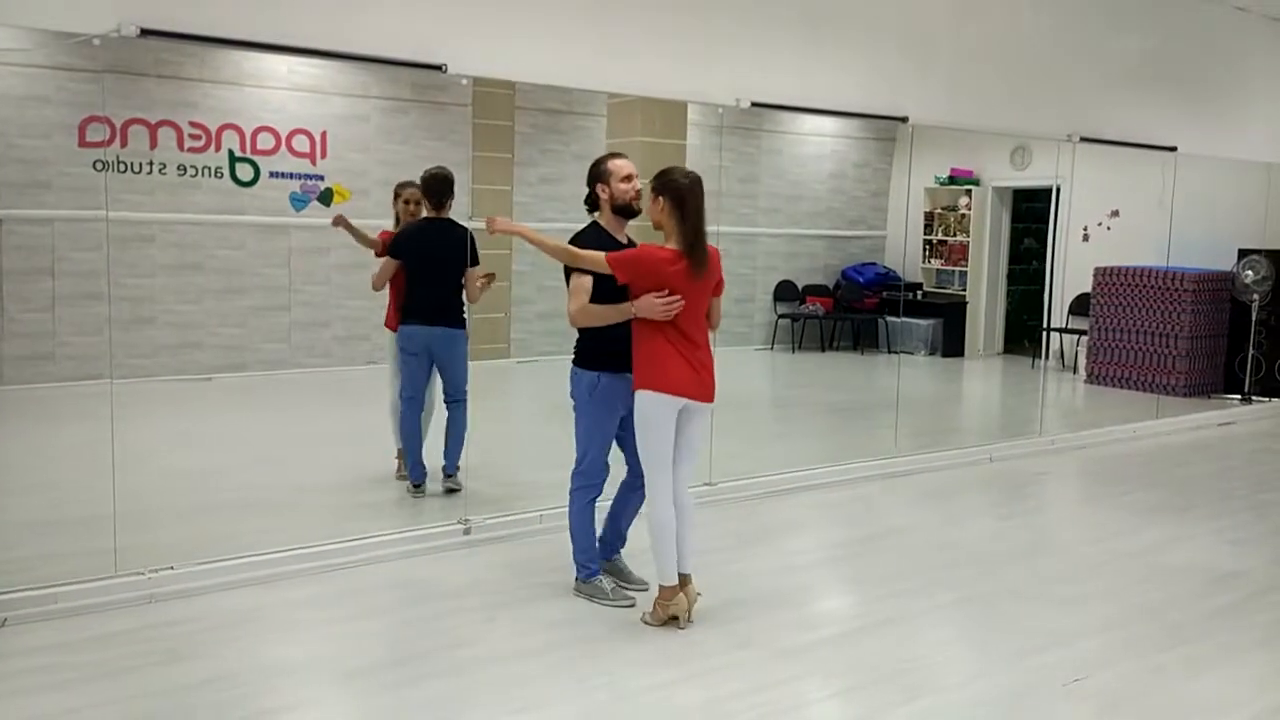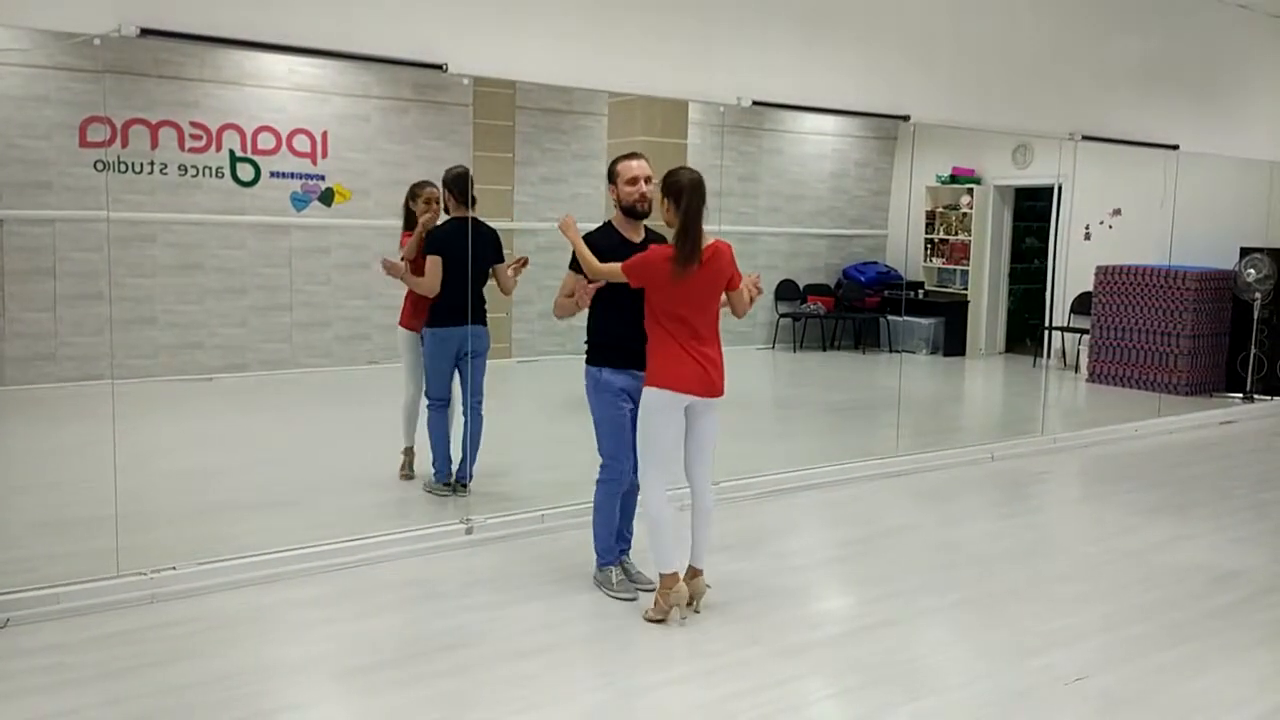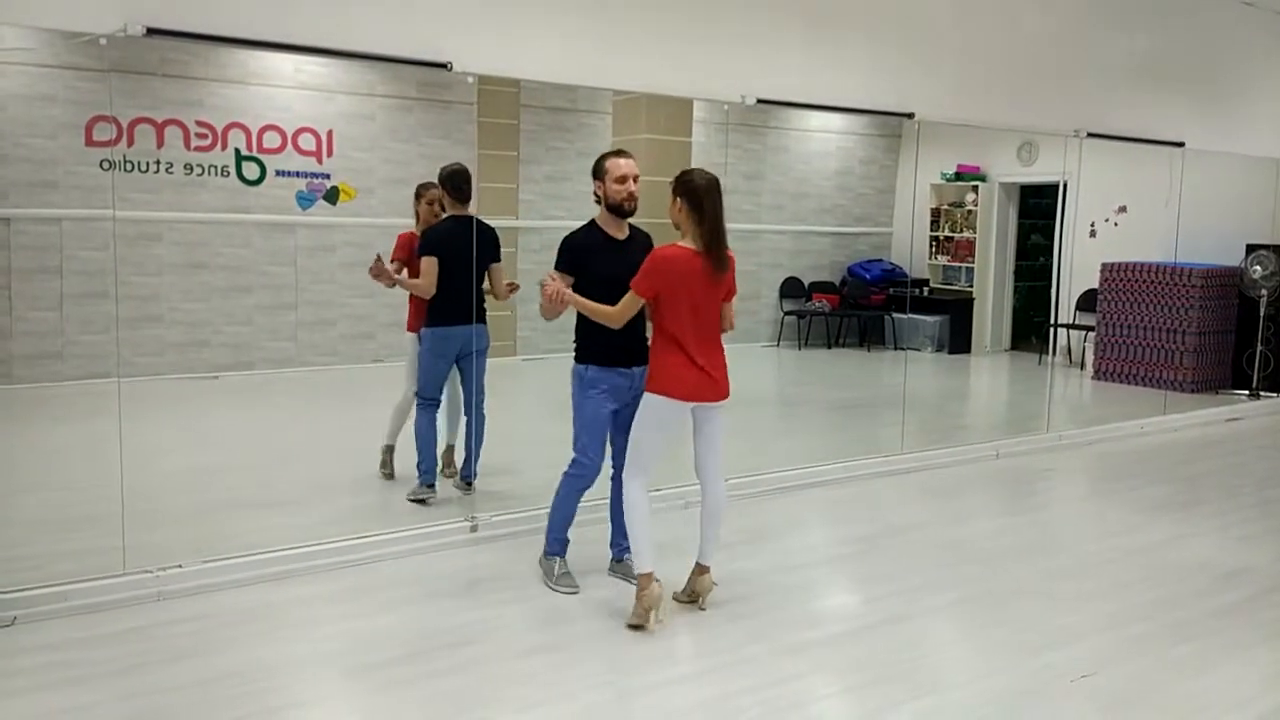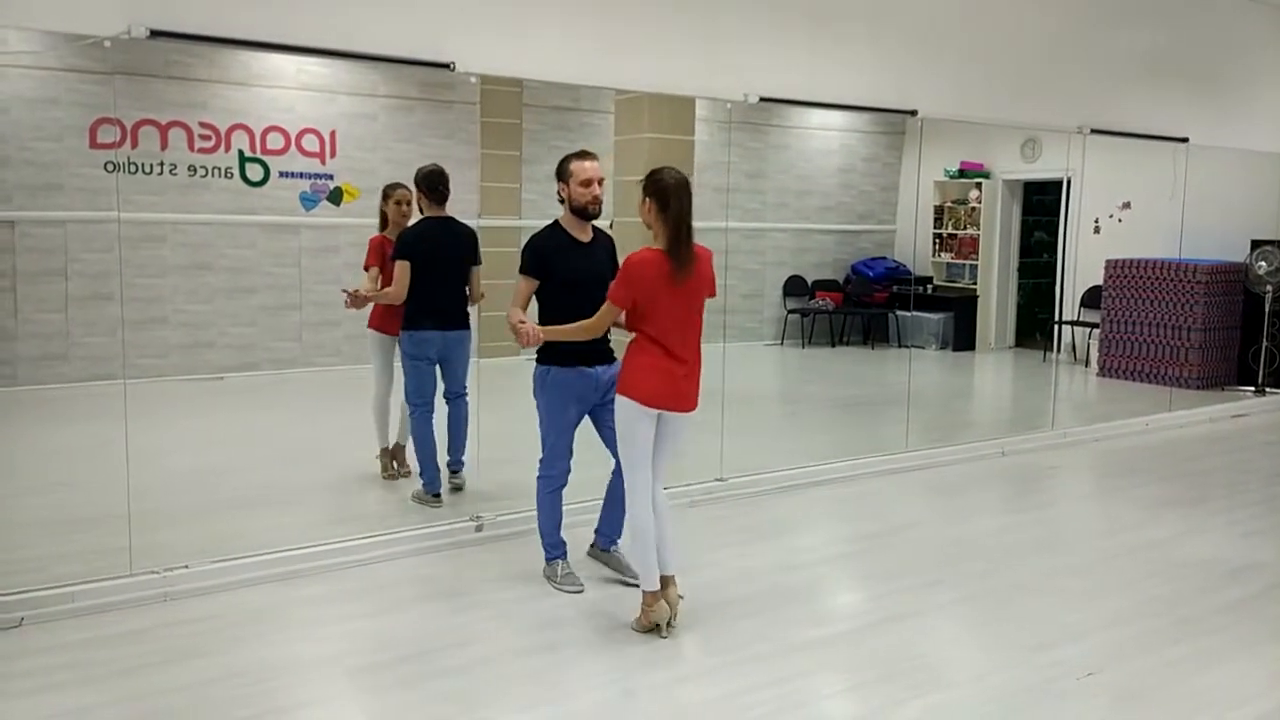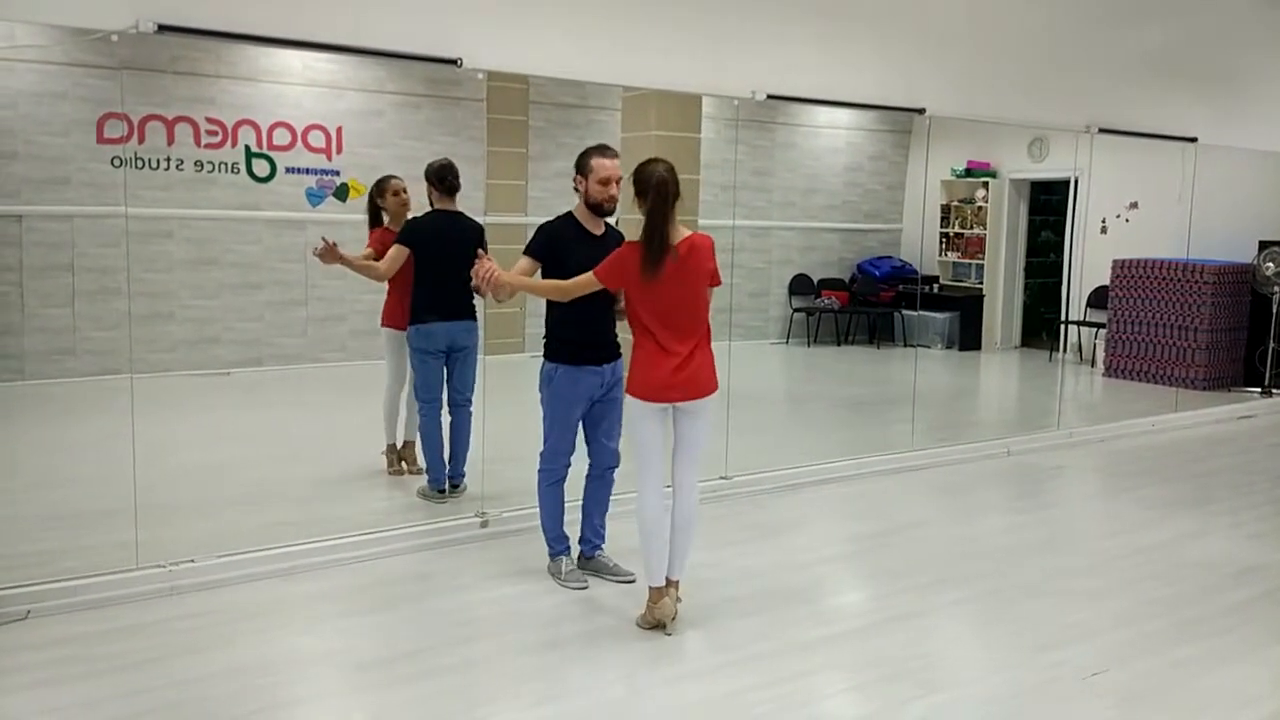
dt=0.7s
person 1, frame 1
left shoulder: (647, 259)
right shoulder: (711, 259)
left elbow: (573, 257)
left wrist: (515, 228)
left hip: (658, 385)
right hip: (699, 387)
left knee: (658, 487)
right knee: (680, 483)
left ankle: (668, 593)
right ankle: (684, 581)
person 1, frame 2
left shoulder: (655, 259)
right shoulder: (722, 254)
left elbow: (597, 272)
right elbow: (740, 309)
left wrist: (572, 235)
right wrist: (750, 289)
left hip: (666, 381)
right hip: (708, 381)
left knee: (652, 480)
right knee: (700, 478)
left ankle: (669, 582)
right ankle: (695, 575)
person 1, frame 3
left shoulder: (663, 258)
right shoulder: (725, 260)
left elbow: (617, 318)
left wrist: (567, 296)
left hip: (669, 385)
right hip: (713, 384)
left knee: (634, 477)
right knee: (711, 476)
left ankle: (646, 583)
right ankle: (702, 573)
person 1, frame 4
left shoulder: (638, 265)
right shoulder: (703, 259)
left elbow: (595, 327)
left wrist: (541, 332)
left hip: (642, 386)
right hip: (683, 390)
left knee: (637, 490)
right knee: (653, 485)
left ankle: (651, 600)
right ankle: (667, 581)
person 1, frame 5
left shoulder: (630, 257)
right shoulder: (704, 247)
left elbow: (566, 291)
left wrist: (503, 278)
left hip: (649, 384)
right hip: (696, 382)
left knee: (650, 486)
right knee: (686, 481)
left ankle: (657, 596)
right ankle: (673, 586)
person 2, frame 1
left shoulder: (631, 246)
right shoulder: (586, 244)
right elbow: (579, 313)
left wrist: (659, 309)
right wrist: (636, 308)
left hip: (633, 377)
right hip: (597, 378)
left knee: (644, 472)
right knee: (590, 476)
left ankle: (609, 554)
right ankle: (587, 573)
person 2, frame 2
left shoulder: (660, 245)
right shoulder: (595, 243)
right elbow: (559, 307)
right wrist: (581, 300)
left hip: (649, 372)
right hip: (608, 373)
left knee: (632, 470)
right knee: (616, 468)
left ankle: (622, 556)
right ankle: (605, 563)
person 2, frame 3
left shoulder: (644, 243)
right shoulder: (579, 243)
right elbow: (548, 311)
right wrist: (554, 301)
left hip: (639, 371)
right hip: (596, 373)
left knee: (629, 468)
right knee: (587, 465)
left ankle: (621, 555)
right ankle: (553, 553)
person 2, frame 4
left shoulder: (606, 243)
right shoulder: (543, 245)
right elbow: (517, 308)
right wrist: (521, 325)
left hip: (606, 370)
right hip: (559, 374)
right knee: (555, 469)
left ankle: (605, 543)
right ankle: (554, 559)
person 2, frame 5
left shoulder: (616, 239)
right shoulder: (554, 233)
right elbow: (507, 289)
left hip: (610, 368)
right hip: (566, 370)
left knee: (605, 462)
right knee: (556, 463)
left ankle: (592, 550)
right ankle: (559, 554)
person 3, frame 1
left shoulder: (406, 235)
right shoulder: (463, 236)
left elbow: (377, 283)
right elbow: (472, 296)
left wrist: (383, 273)
right wrist: (484, 284)
left hip: (412, 330)
right hip: (450, 331)
left knee: (411, 404)
right knee: (456, 401)
left ankle: (416, 479)
right ankle: (450, 471)
person 3, frame 2
left shoulder: (438, 236)
right shoulder: (489, 235)
left elbow: (431, 287)
right elbow: (506, 288)
left wrist: (400, 274)
right wrist: (515, 272)
left hip: (441, 330)
right hip: (476, 329)
left knee: (438, 403)
right knee: (472, 405)
left ankle: (441, 477)
right ankle: (463, 478)
person 3, frame 3
left shoulder: (434, 234)
right shoulder: (488, 234)
left elbow: (427, 288)
right elbow: (498, 290)
left wrist: (394, 278)
right wrist: (507, 290)
left hip: (440, 331)
right hip: (476, 330)
left knee: (428, 403)
right knee: (474, 405)
left ankle: (427, 481)
right ankle: (467, 476)
person 3, frame 4
left shoulder: (409, 237)
right shoulder: (467, 235)
left elbow: (397, 295)
right elbow: (475, 294)
left wrist: (367, 298)
right wrist: (475, 298)
left hip: (419, 334)
right hip: (457, 332)
left knee: (421, 409)
right knee: (457, 396)
left ankle: (431, 488)
right ankle: (456, 468)
person 3, frame 5
left shoulder: (417, 227)
right shoulder: (474, 230)
left elbow: (383, 271)
left wrist: (339, 258)
left hip: (427, 327)
right hip: (464, 326)
left knee: (429, 406)
right knee: (461, 404)
left ankle: (436, 483)
right ankle: (456, 478)
person 4, frame 1
right shoulder: (389, 238)
right elbow: (370, 243)
right wrist: (347, 225)
right hip: (398, 324)
left knee: (427, 393)
right knee: (398, 392)
right ankle: (403, 453)
person 4, frame 2
right shoulder: (409, 237)
right elbow: (408, 257)
right wrist: (420, 230)
right hip: (414, 322)
right knee: (414, 389)
right ankle: (408, 451)
person 4, frame 3
right shoulder: (407, 240)
right elbow: (392, 277)
right hip: (420, 323)
left knee: (454, 388)
right knee: (413, 390)
left ankle: (449, 450)
right ankle: (388, 448)
person 4, frame 4
right shoulder: (378, 243)
right elbow: (372, 280)
right wrist: (363, 296)
right hip: (383, 324)
right knee: (383, 388)
left ankle: (400, 445)
right ankle: (385, 451)
person 4, frame 5
right shoulder: (381, 236)
right elbow: (366, 259)
right hip: (396, 318)
right knee: (395, 382)
left ankle: (409, 445)
right ankle: (391, 447)
